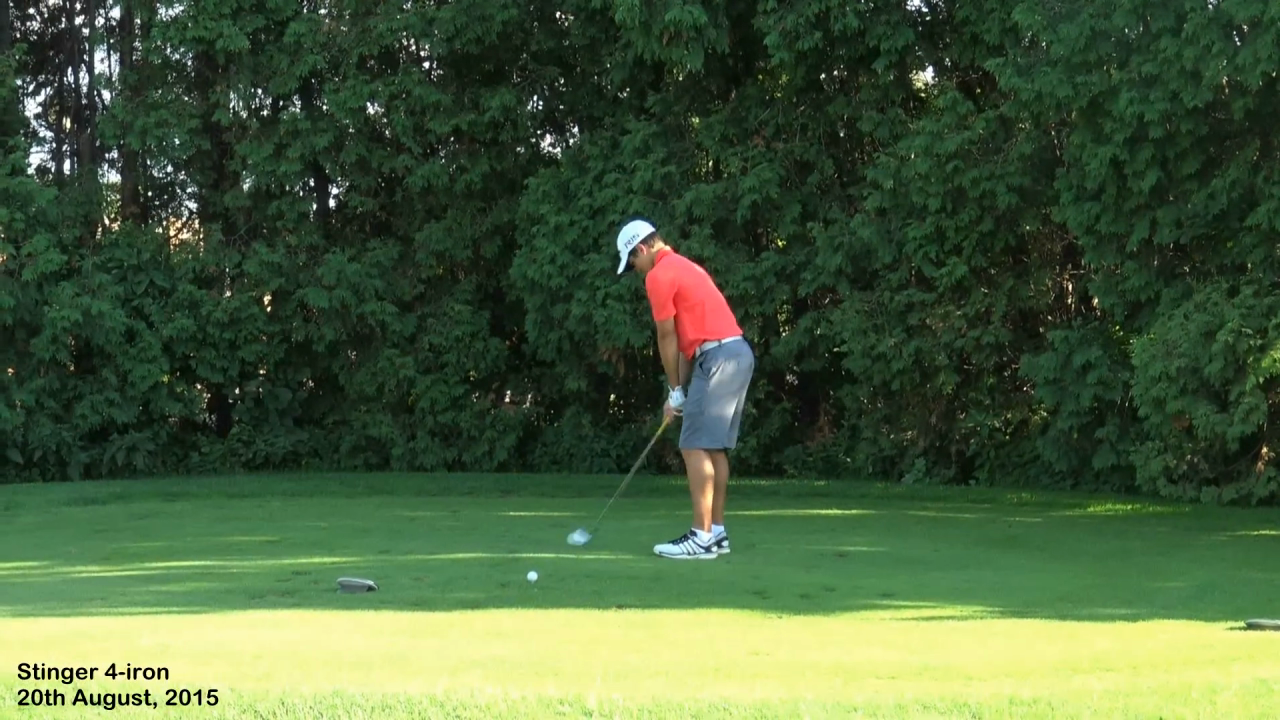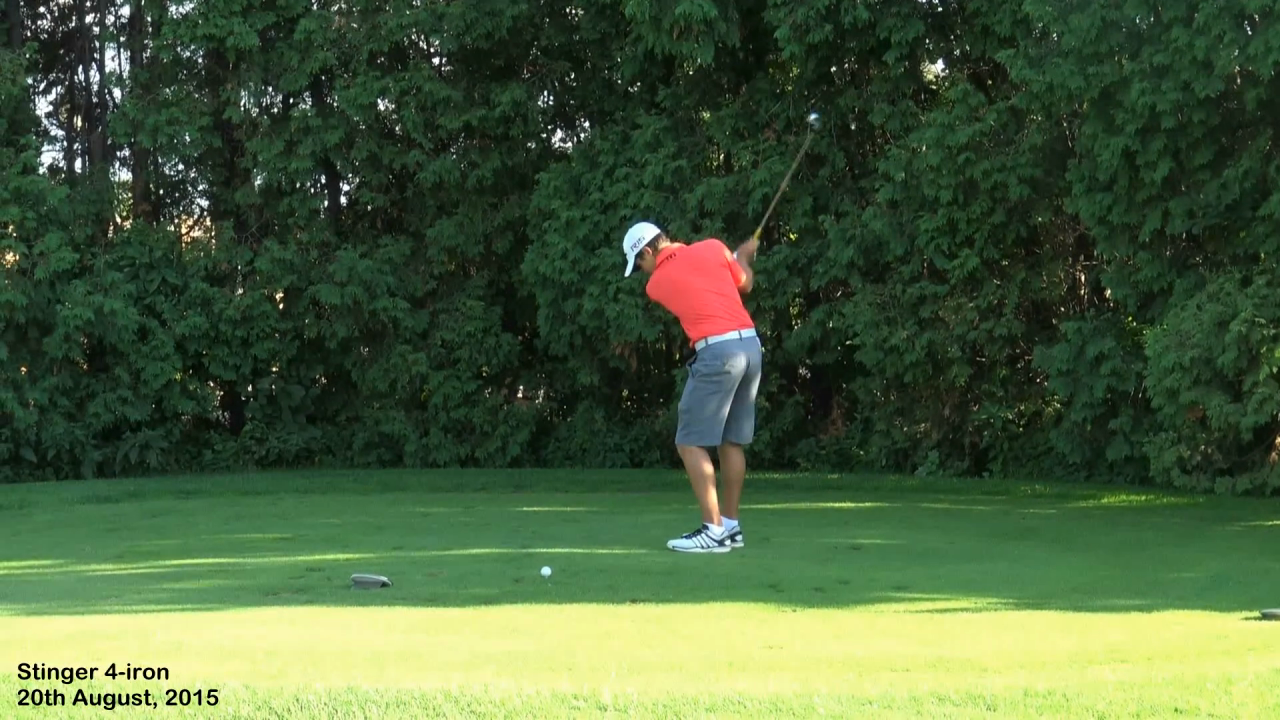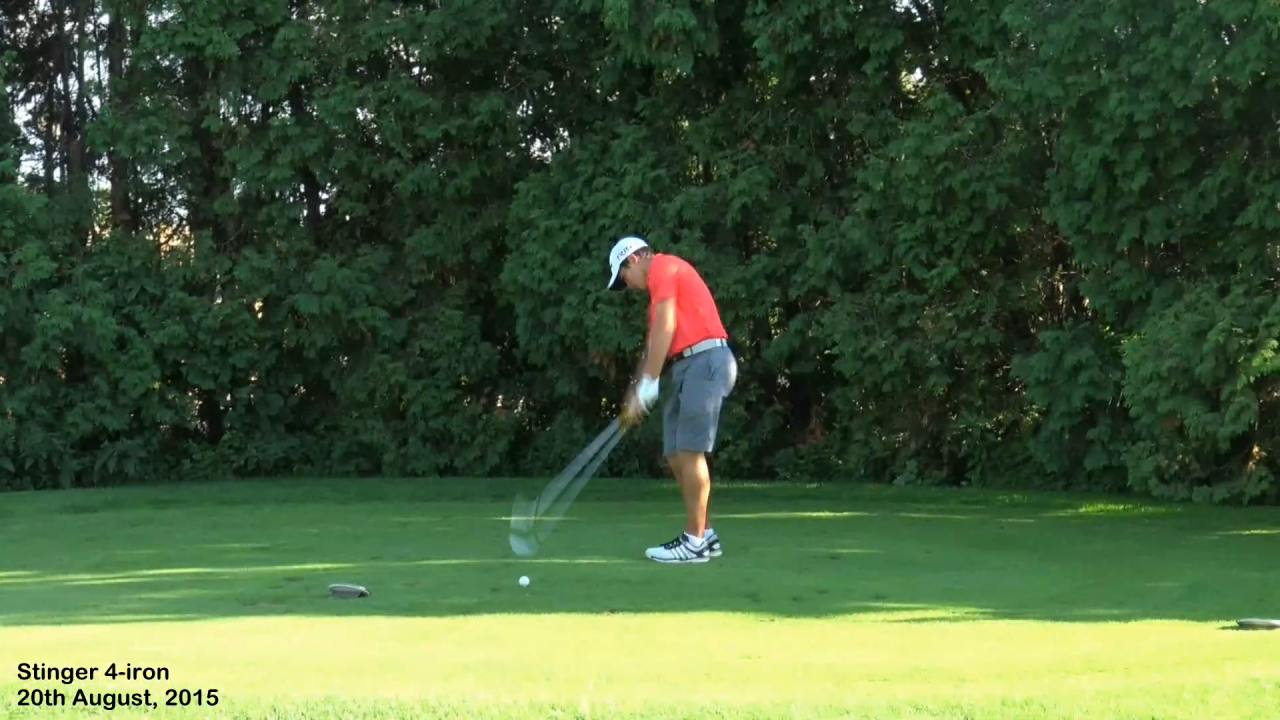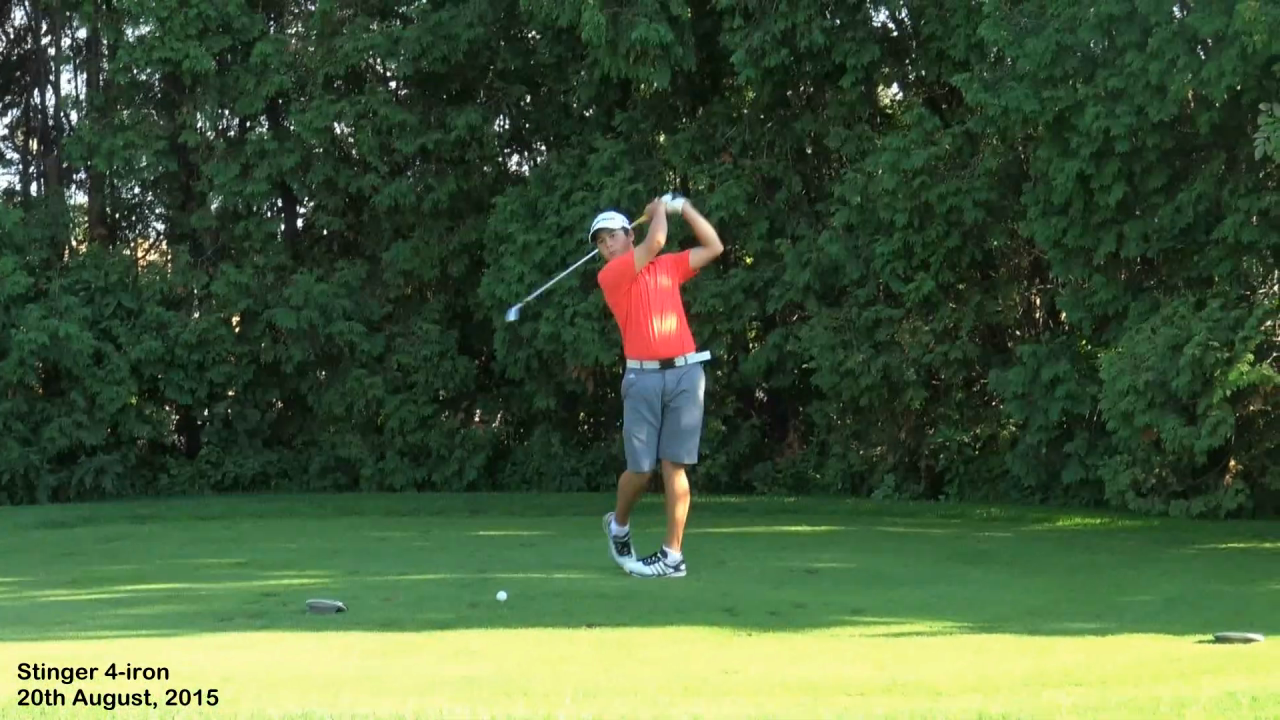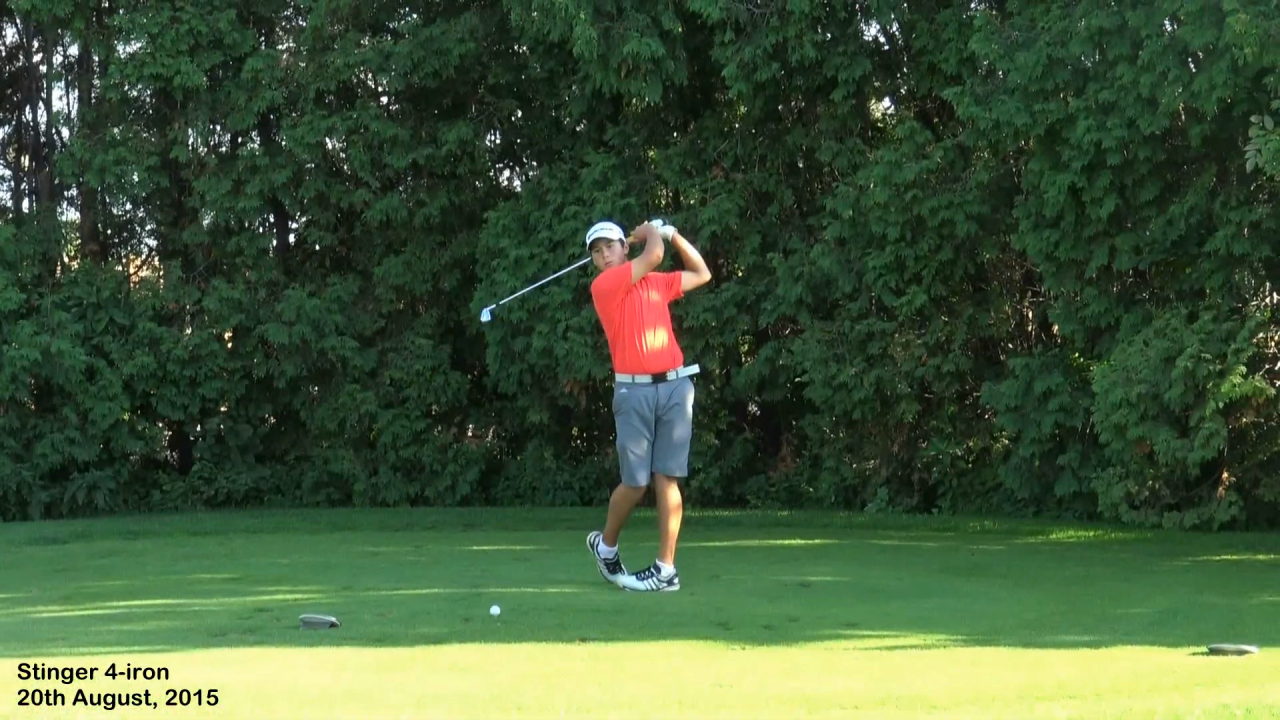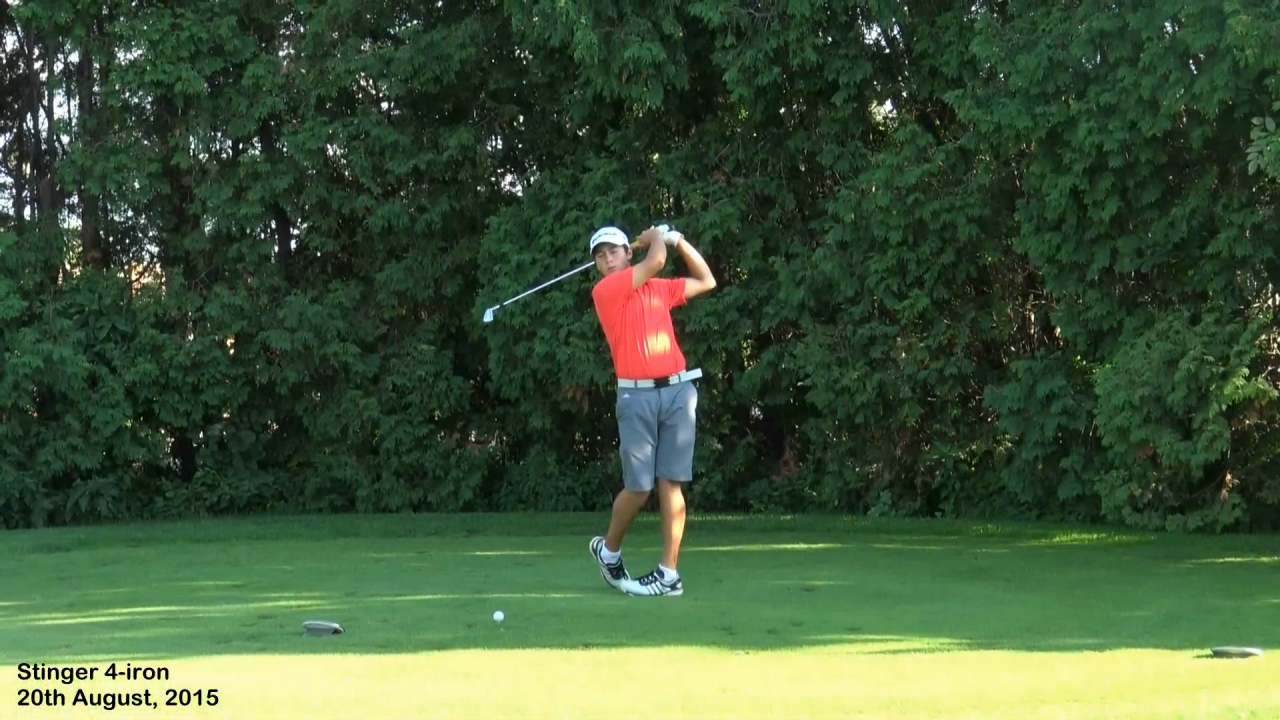
dt=0.5s
person 1, frame 1
left shoulder: (658, 276)
right shoulder: (683, 266)
left elbow: (668, 338)
left wrist: (674, 390)
right wrist: (680, 386)
left hip: (718, 358)
right hip: (736, 353)
left knee: (695, 447)
right knee: (713, 448)
left ankle: (701, 537)
right ankle: (715, 531)
person 1, frame 2
left shoulder: (656, 285)
right shoulder: (712, 248)
right elbow: (744, 285)
right wrist: (742, 257)
left hip: (717, 354)
right hip: (750, 345)
left knee: (690, 444)
right knee: (730, 442)
left ankle: (714, 530)
right ankle: (729, 525)
person 1, frame 3
left shoulder: (662, 267)
right shoulder: (665, 278)
left elbow: (665, 328)
right elbow: (656, 345)
left wrist: (649, 382)
right wrist: (637, 390)
left hip: (706, 362)
right hip: (688, 366)
left knee: (689, 451)
right knee: (677, 453)
left ankle: (695, 541)
right ankle: (704, 534)
person 1, frame 4
left shoulder: (668, 265)
right shoulder: (609, 276)
left elbow: (714, 248)
right elbow: (655, 242)
left wrist: (682, 207)
right wrist: (658, 211)
left hip: (685, 373)
right hip: (643, 377)
left knee: (674, 464)
right knee: (640, 467)
left ankle: (673, 555)
right ankle: (618, 524)
person 1, frame 5
left shoulder: (657, 282)
right shoulder: (603, 285)
left elbow: (701, 274)
right elbow: (654, 255)
left wrist: (672, 233)
right wrist: (653, 233)
left hip: (674, 385)
right hip: (634, 391)
left knee: (666, 478)
right knee: (635, 481)
left ankle: (666, 568)
right ankle: (606, 544)
person 1, frame 6
left shoulder: (660, 288)
right shoulder: (604, 291)
left elbow: (706, 282)
right elbow: (655, 262)
left wrist: (677, 239)
right wrist: (656, 237)
left hip: (677, 391)
right hip: (636, 395)
left knee: (670, 483)
right knee: (639, 486)
left ankle: (668, 572)
right ankle: (608, 549)
